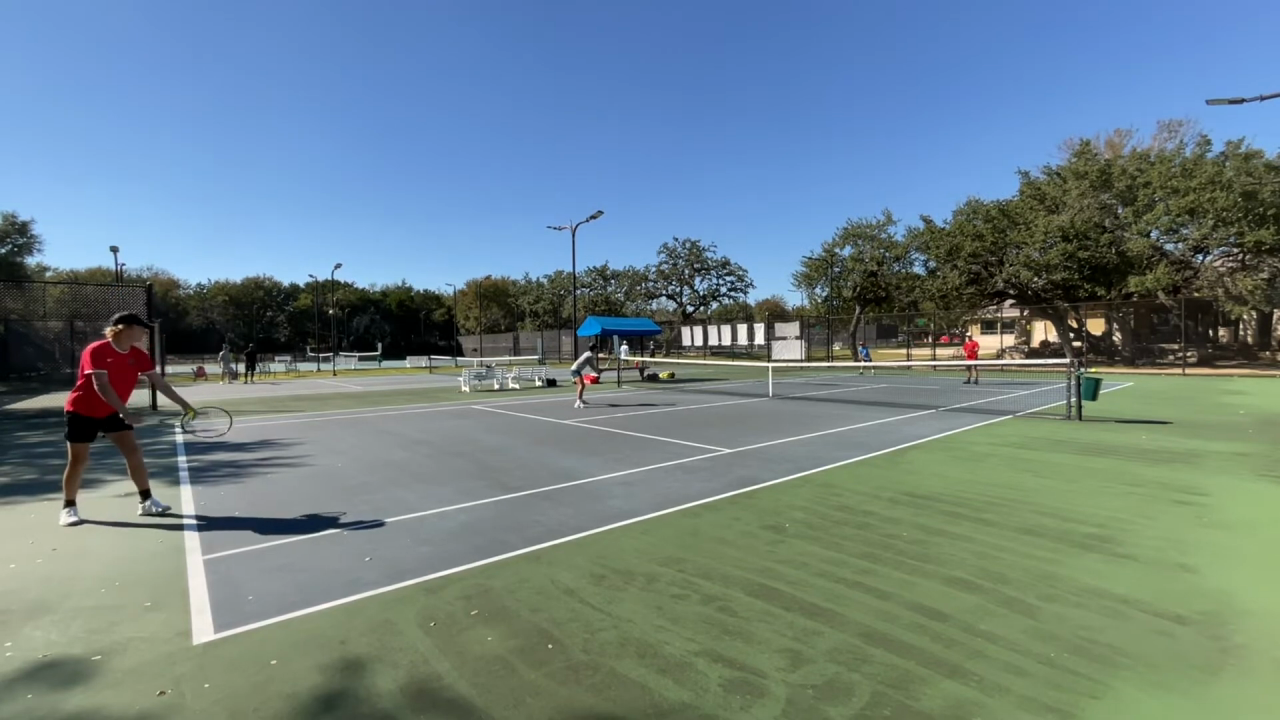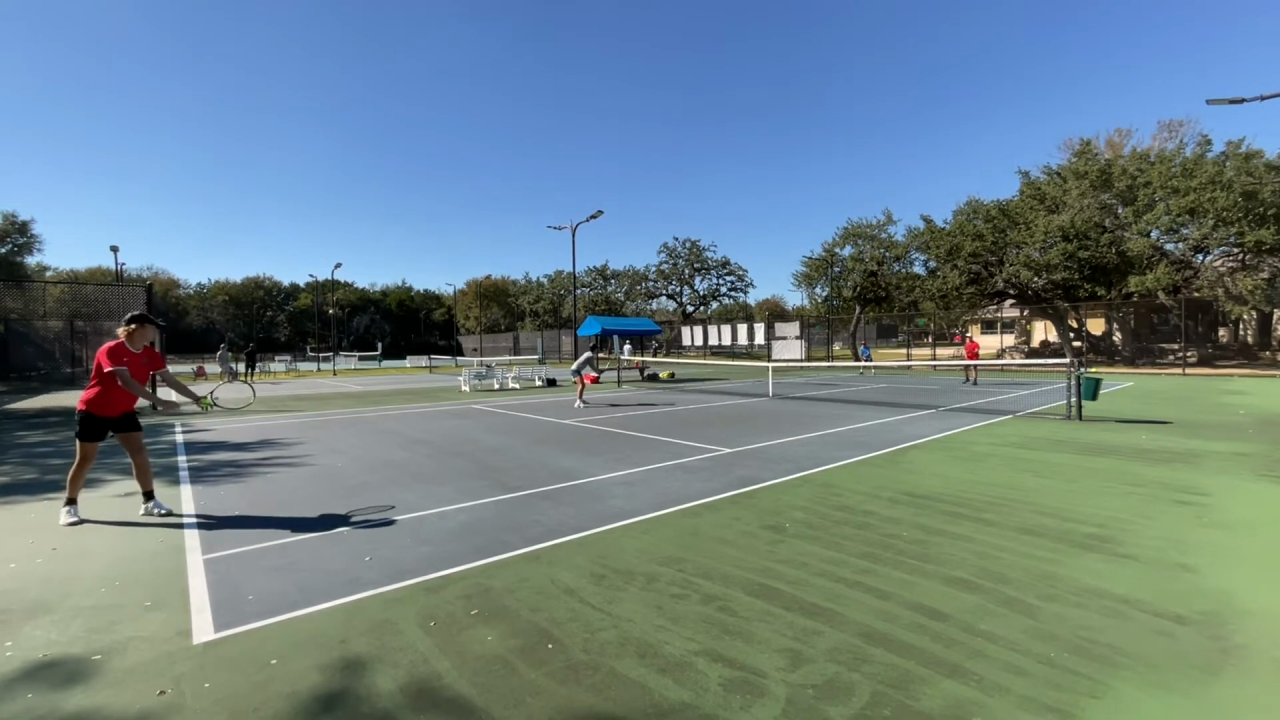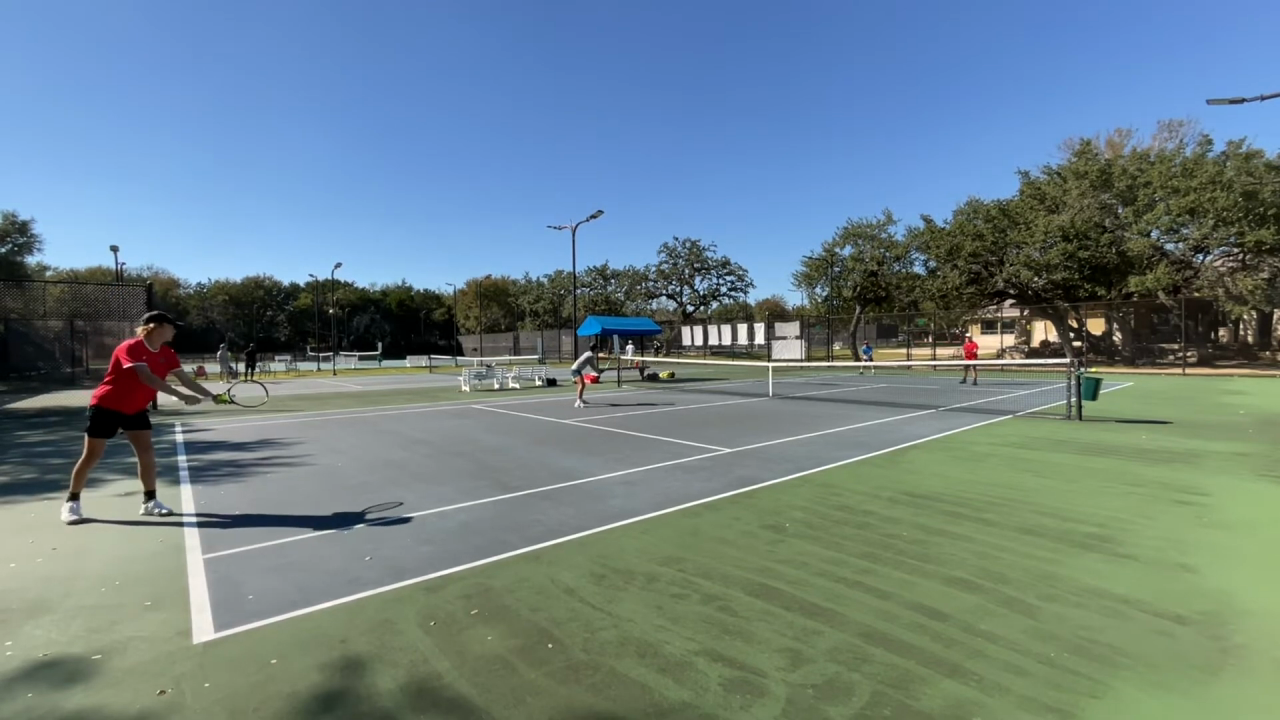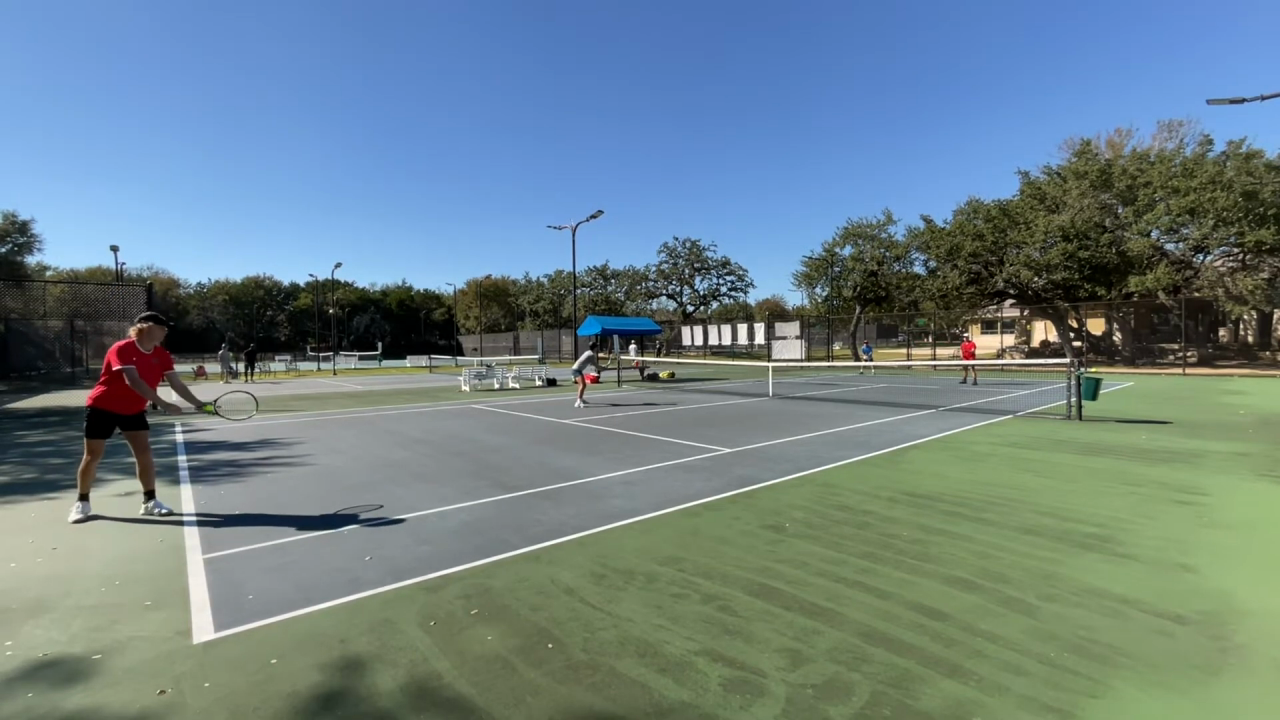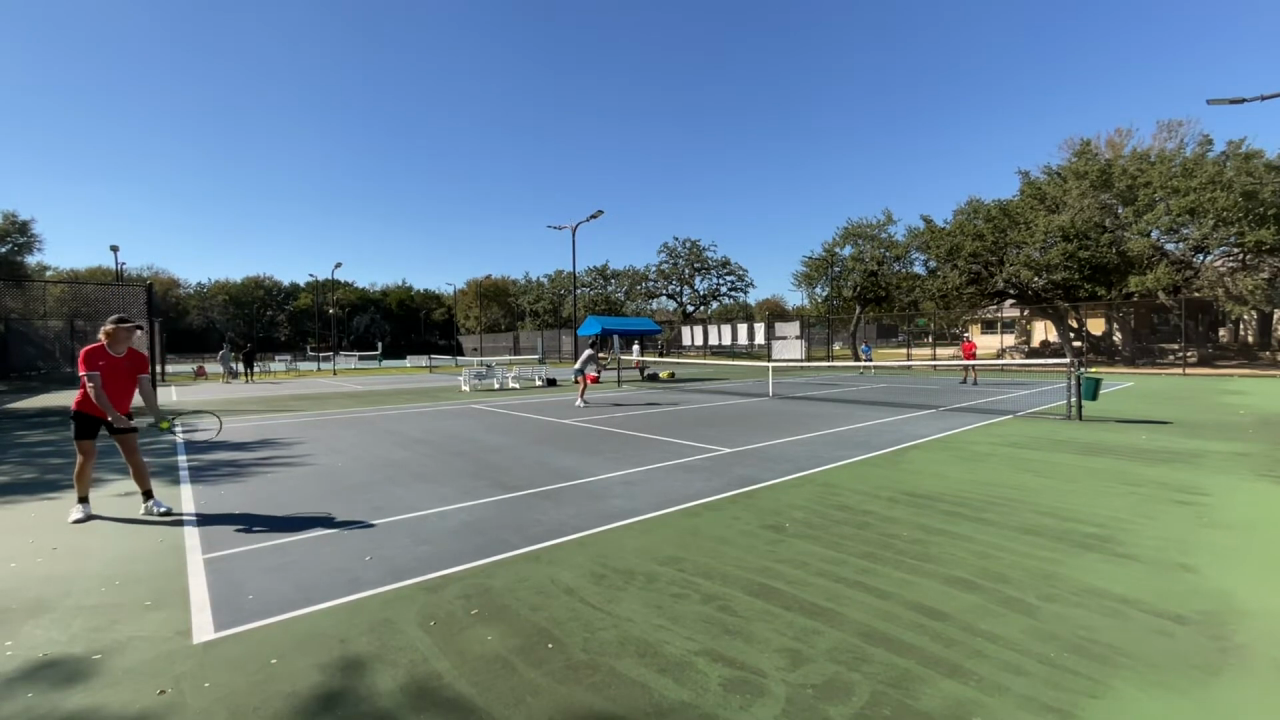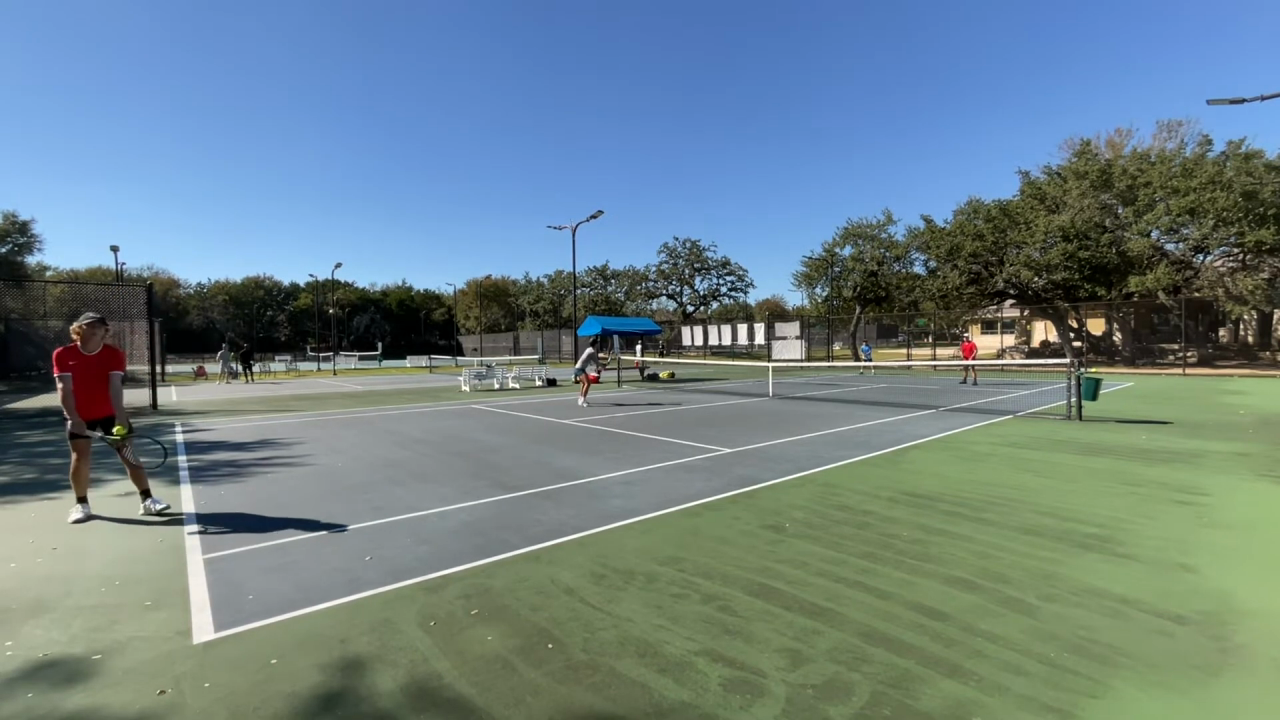
dt=0.3s
person 1, frame 1
left shoulder: (138, 356)
right shoulder: (96, 351)
left elbow: (160, 383)
right elbow: (101, 385)
left wrist: (184, 404)
right wrist: (124, 410)
left hip: (113, 413)
right hip: (82, 412)
left knee: (134, 453)
right knee: (78, 461)
left ankle: (147, 501)
right ankle: (68, 508)
person 1, frame 2
left shoulder: (151, 355)
right shoulder: (111, 350)
left elbow: (170, 380)
right elbow: (126, 381)
left wrist: (197, 398)
right wrist: (159, 401)
left hip: (123, 412)
right hip: (93, 411)
left knee: (140, 454)
right knee: (85, 460)
left ankle: (149, 502)
right ankle: (69, 506)
person 1, frame 3
left shoulder: (167, 354)
right shoulder: (130, 348)
left elbow: (185, 379)
right elbow: (147, 377)
left wrist: (211, 396)
right wrist: (181, 396)
left hip: (135, 409)
right hip: (105, 407)
left knee: (147, 453)
right knee: (92, 455)
left ankle: (150, 501)
right ankle: (72, 502)
person 1, frame 4
left shoulder: (162, 355)
right shoulder: (121, 349)
left elbow: (176, 383)
right elbow: (133, 381)
left wrist: (199, 403)
right wrist: (162, 404)
left hip: (133, 410)
right hip: (102, 408)
left knee: (144, 453)
right knee: (93, 456)
left ankle: (150, 501)
right ankle: (82, 502)
person 1, frame 5
left shoulder: (138, 358)
right shoulder: (90, 353)
left elbow: (146, 389)
right elbow: (94, 387)
left wrist: (158, 416)
right wrist: (112, 415)
left hip: (120, 414)
right hip: (87, 413)
left knee: (134, 455)
right knee: (86, 458)
left ankle: (149, 501)
right ankle: (82, 504)
person 1, frame 6
left shoulder: (114, 355)
right shoulder: (63, 354)
left elbow: (115, 387)
right elbow: (64, 389)
left wrist: (121, 419)
right wrist: (72, 418)
left hip: (110, 413)
right hip: (78, 416)
right knee: (80, 458)
left ankle: (147, 500)
right ankle: (81, 504)
